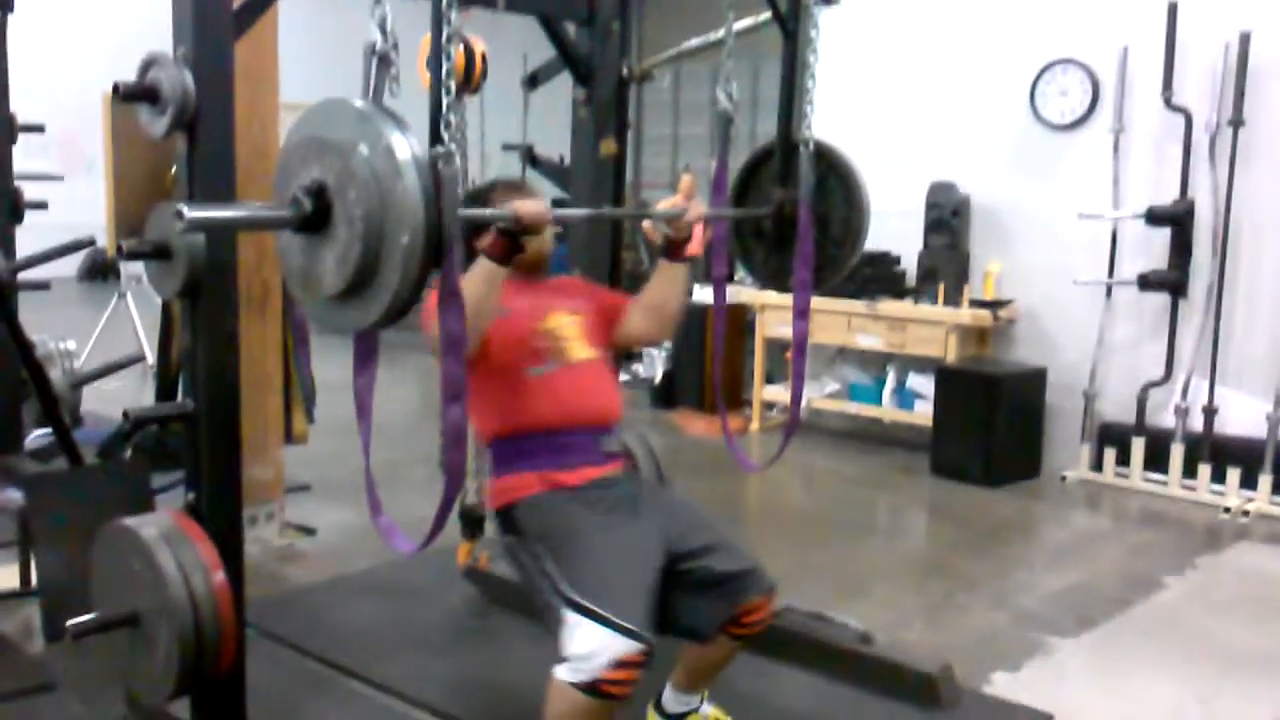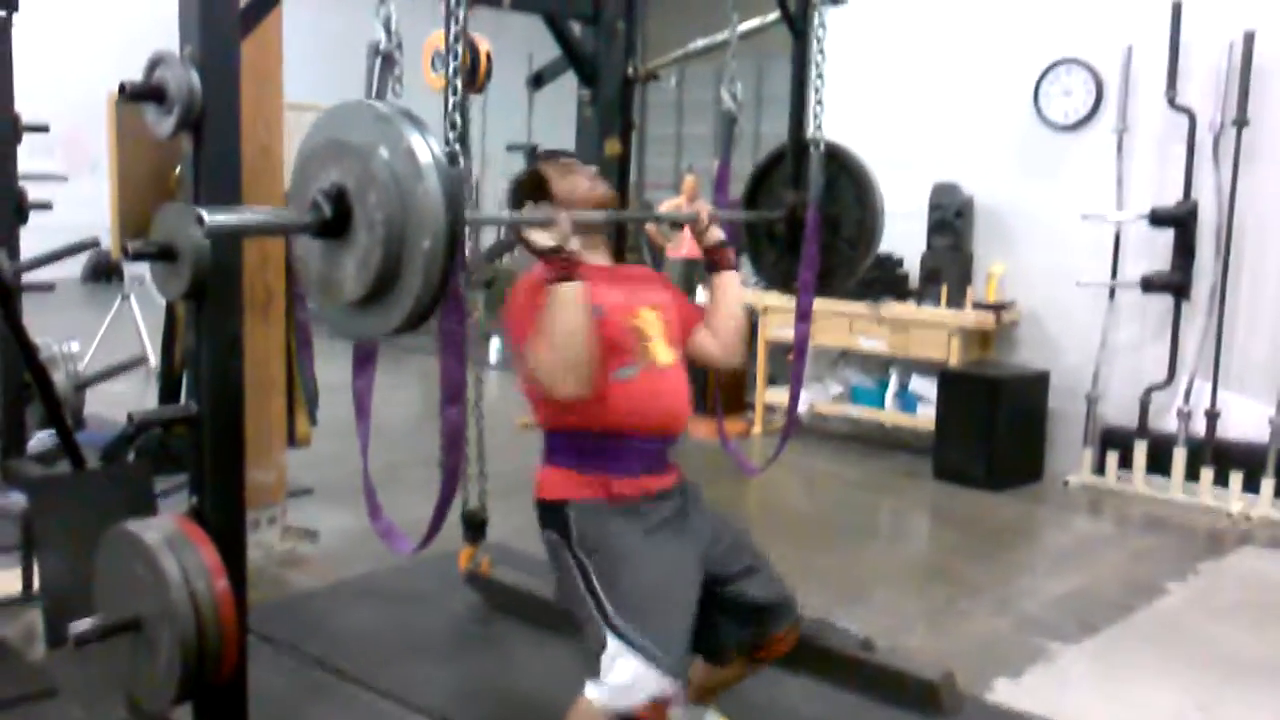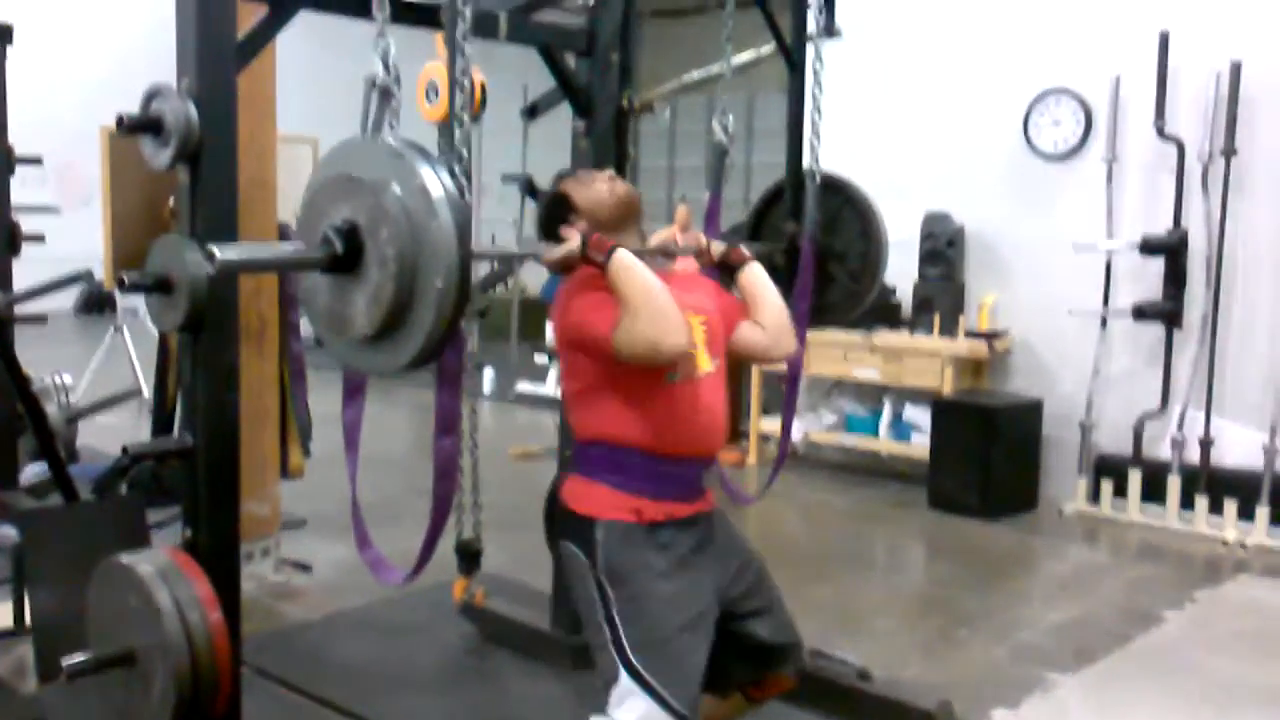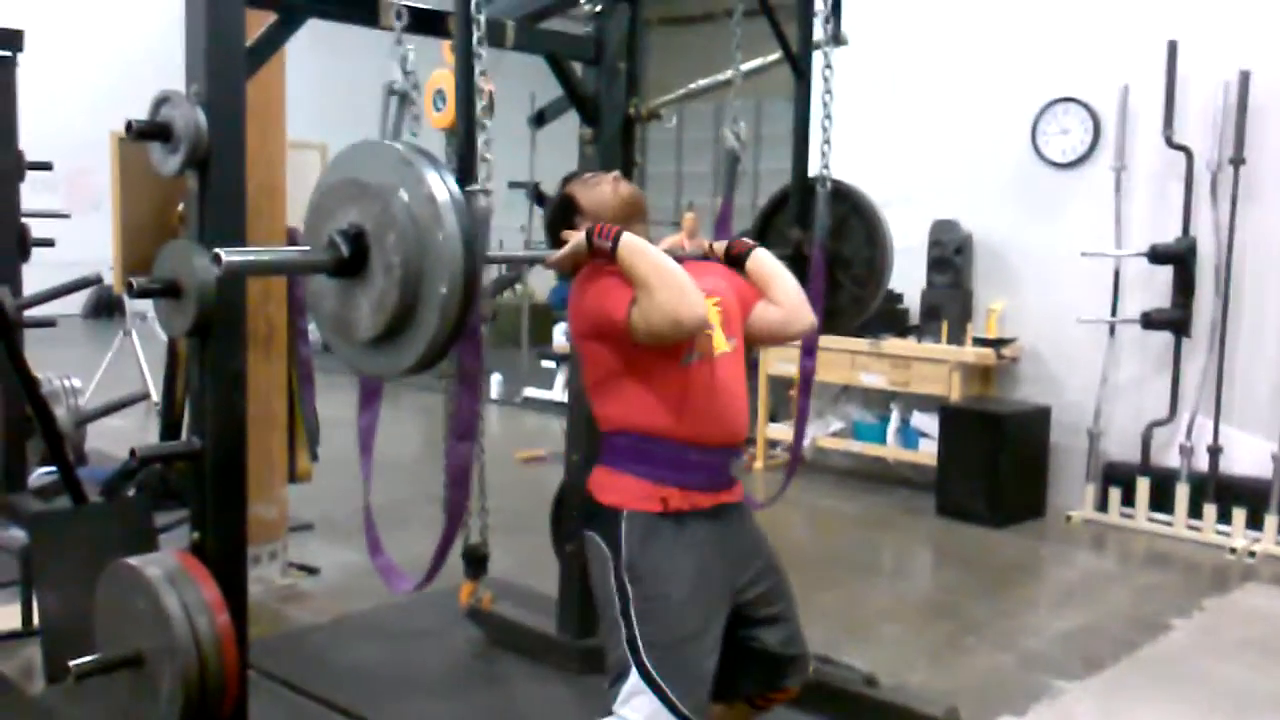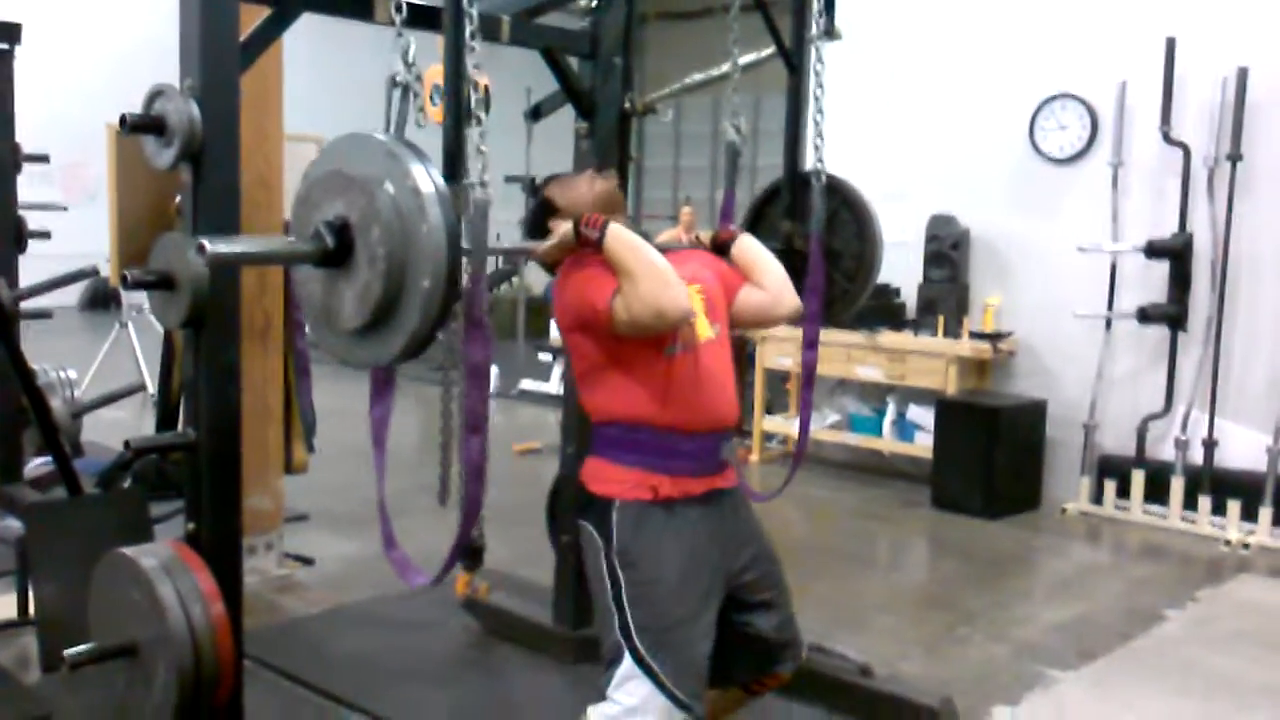
dt=0.2s
person 1, frame 1
left shoulder: (569, 291)
right shoulder: (477, 291)
left elbow: (651, 325)
left wrist: (676, 243)
right wrist: (502, 246)
left hip: (618, 482)
right hip: (543, 498)
left knee: (744, 597)
right knee: (610, 648)
person 1, frame 2
left shoulder: (648, 283)
right shoulder: (544, 287)
left elbow: (726, 349)
right elbow: (566, 384)
left wrist: (719, 252)
right wrist: (561, 264)
left hip: (666, 492)
right hip: (592, 504)
left knee: (769, 622)
person 1, frame 3
left shoulder: (694, 286)
right shoulder: (587, 292)
left elbow: (777, 343)
right elbow: (667, 341)
left wrist: (734, 258)
right wrist: (607, 253)
left hip: (696, 516)
right hip: (619, 524)
left knee: (772, 659)
person 1, frame 4
left shoulder: (711, 276)
right shoulder: (600, 284)
left elbow: (796, 319)
right elbow: (682, 316)
left wrist: (739, 250)
right wrist: (612, 242)
left hip: (723, 509)
right hip: (644, 518)
left knee: (777, 667)
person 1, frame 5
left shoulder: (696, 265)
right shoulder: (584, 275)
left elbow: (781, 303)
right elbow: (665, 309)
left wrist: (728, 237)
right wrist: (600, 229)
left hip: (719, 495)
right hip: (637, 506)
left knee: (769, 654)
